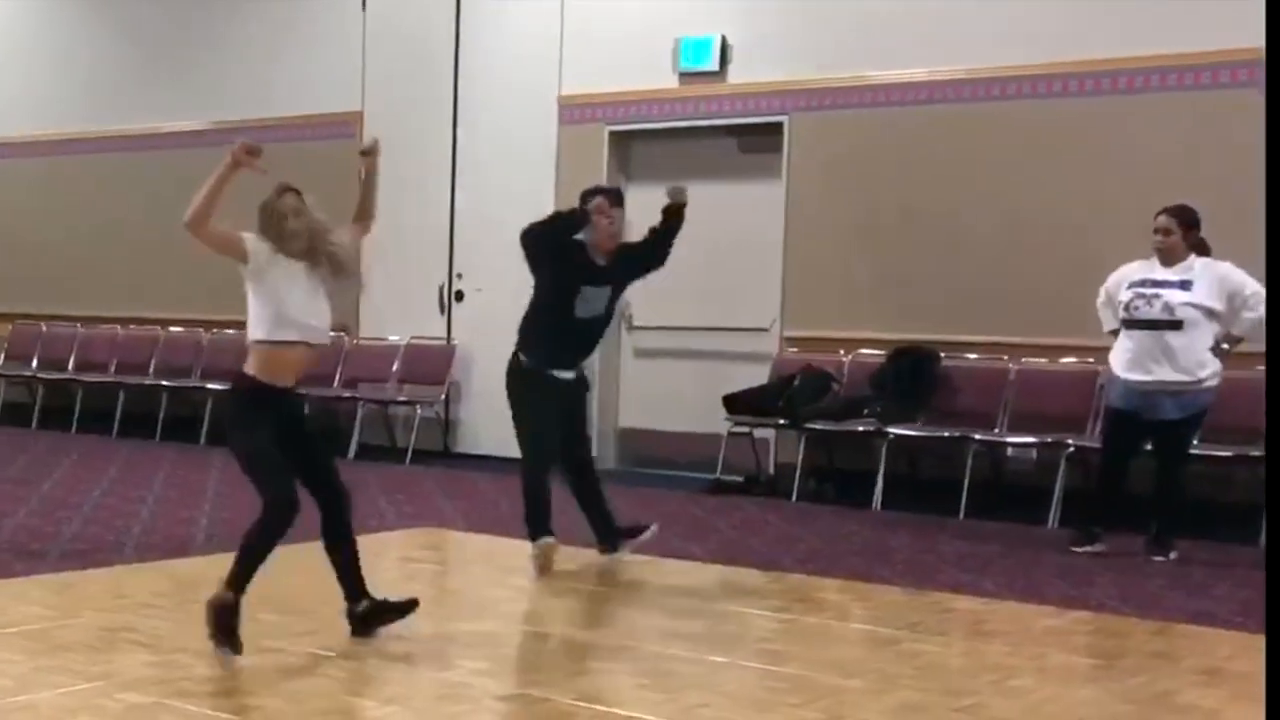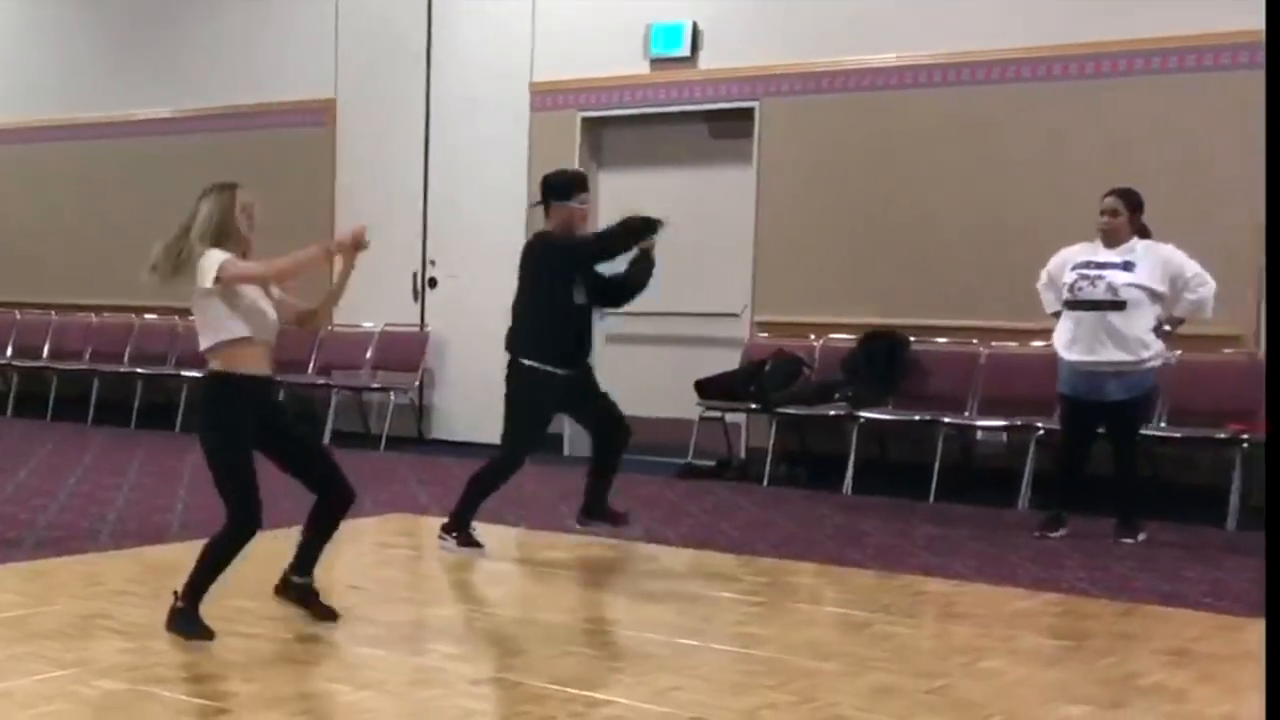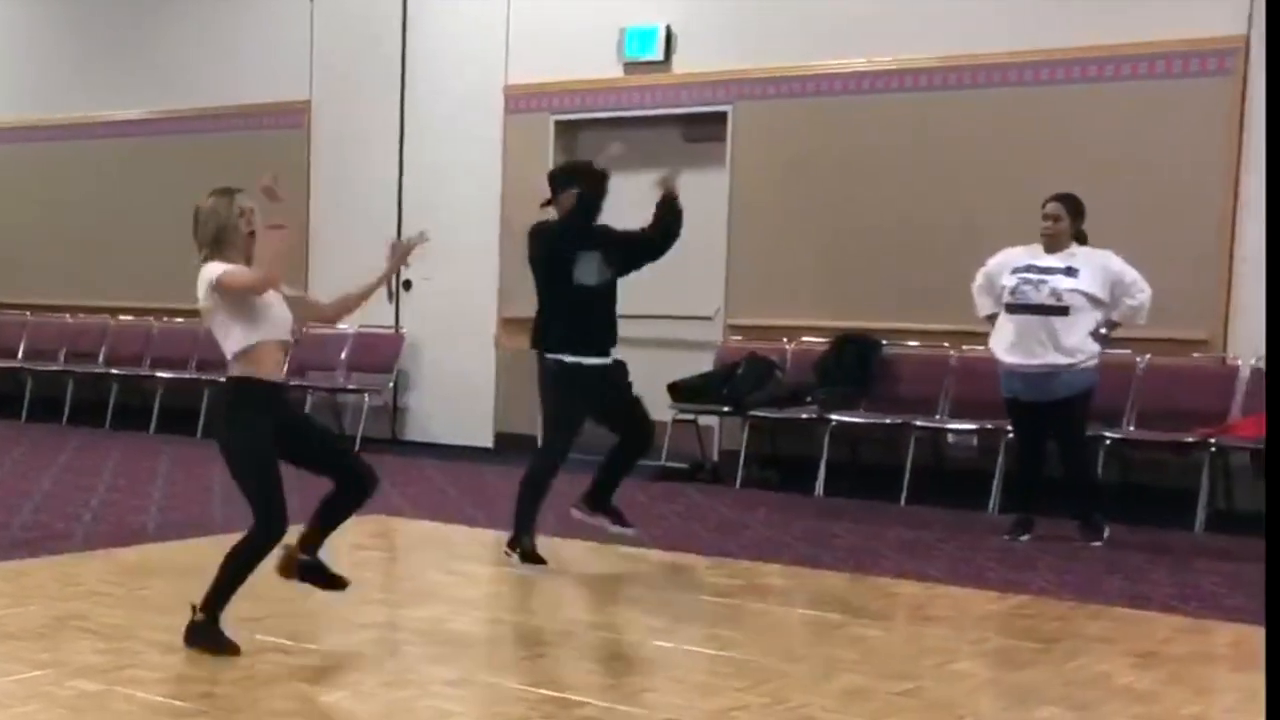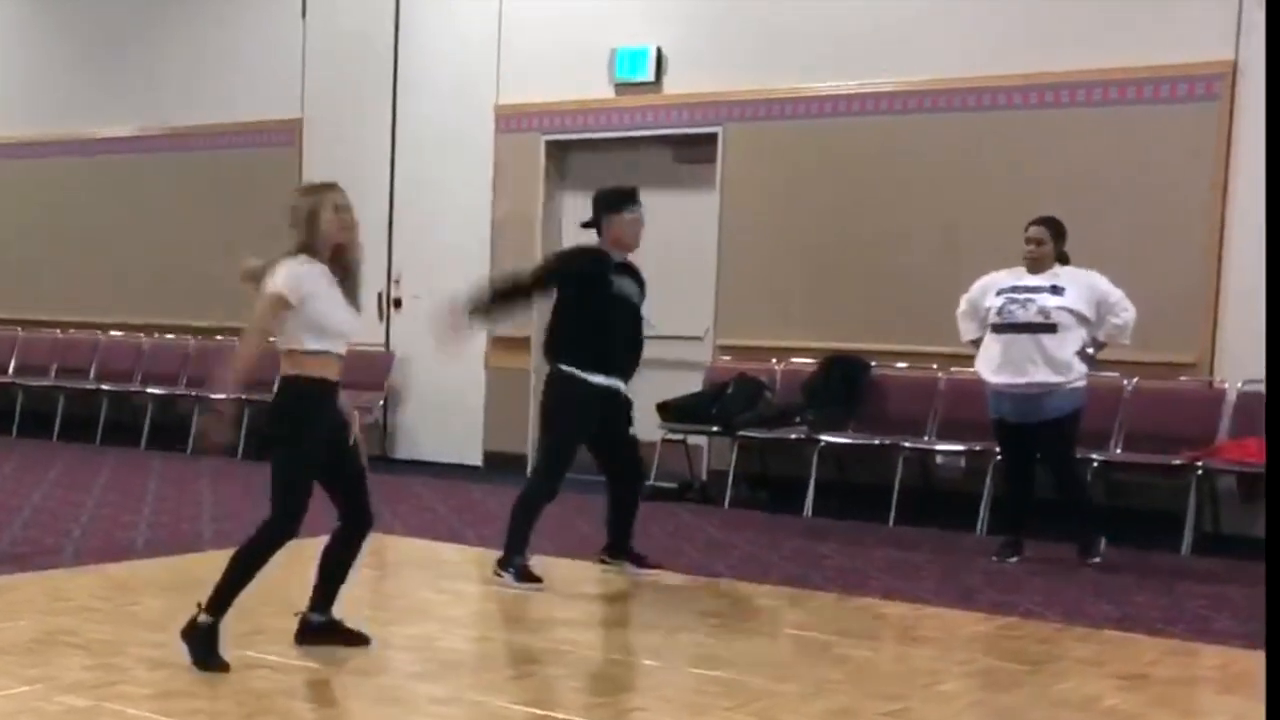
dt=0.5s
person 1, frame 1
left shoulder: (321, 262)
right shoulder: (260, 256)
left elbow: (361, 224)
right elbow: (195, 224)
left wrist: (370, 173)
right wrist: (231, 165)
left hip: (288, 406)
right hip: (252, 404)
left knee: (335, 501)
right knee: (282, 503)
left ankle: (361, 607)
right ankle: (226, 599)
person 1, frame 2
left shoulder: (257, 280)
right shoulder: (212, 262)
left elbow: (308, 319)
right elbow: (275, 271)
left wrist: (345, 268)
right wrist: (333, 246)
left hip: (264, 399)
right hip: (227, 399)
left knee: (337, 491)
right knee: (245, 517)
left ankle: (299, 579)
right ankle: (184, 606)
person 1, frame 3
left shoulder: (271, 285)
right shoulder: (215, 275)
left elbow: (331, 314)
right elbow: (258, 281)
left wrist: (389, 271)
right wrist: (265, 220)
left hip: (277, 404)
right hip: (245, 406)
left knee: (359, 479)
right knee: (270, 522)
left ankle: (302, 555)
right ankle: (203, 621)
person 1, frame 4
left shoulder: (334, 279)
right shoulder: (296, 272)
right elbow: (253, 338)
left wrist: (347, 413)
right wrist: (224, 400)
left hip: (325, 408)
right hip: (301, 405)
left knee: (357, 517)
right knee: (284, 521)
left ankle: (317, 618)
right ankle: (205, 624)
person 2, frame 1
left shoulder: (620, 261)
right shoulder: (564, 254)
left elbow: (654, 251)
right elbow: (533, 238)
left wrist: (674, 211)
right wrist: (583, 217)
left hip: (567, 376)
right hip: (531, 374)
left knee: (578, 457)
right knee: (540, 450)
left ankle: (609, 534)
right ankle: (541, 534)
person 2, frame 2
left shoulder: (574, 251)
right shoulder: (545, 250)
left elbow: (609, 294)
right elbow: (604, 246)
left wrist: (644, 255)
right wrist: (646, 226)
left hip: (572, 370)
right hip: (534, 373)
left knee: (614, 431)
right knee: (512, 455)
left ankle: (594, 509)
right ankle: (456, 526)
person 2, frame 3
left shoulder: (604, 240)
right shoulder: (547, 236)
left elbow: (652, 244)
right elbow: (578, 217)
left wrist: (669, 201)
right wrist: (598, 174)
left hip: (601, 363)
right hip: (563, 365)
left knee: (639, 432)
right knee: (554, 450)
left ankle: (595, 501)
right ankle: (520, 538)
person 2, frame 4
left shoulder: (631, 278)
right shoulder: (582, 262)
right elbow: (528, 284)
right wrist: (480, 307)
left hip: (610, 394)
right hip: (573, 387)
left knee: (628, 470)
right knee: (549, 475)
left ankle: (617, 547)
right ankle: (511, 558)
person 3, frame 1
left shoulder: (1217, 275)
right shoulder: (1131, 273)
left elbow: (1257, 305)
right elbow: (1105, 301)
left wrist: (1223, 345)
left hip: (1183, 391)
right hip: (1127, 386)
left knee: (1170, 467)
right knee: (1112, 460)
left ankle: (1162, 538)
right ankle: (1092, 528)
person 3, frame 2
left shoulder: (1159, 256)
right shoulder: (1074, 255)
left elbow: (1200, 287)
right elbow: (1048, 283)
left wrist: (1165, 327)
right wrist: (1063, 322)
left hip: (1130, 371)
right hip: (1076, 369)
left knee: (1125, 448)
right knee: (1072, 445)
left ankle: (1129, 520)
right ankle: (1056, 513)
person 3, frame 3
left shoulder: (1099, 263)
right shoulder: (1012, 259)
left elbow: (1138, 293)
right elbow: (983, 285)
left wrist: (1103, 331)
right wrist: (997, 324)
left hip: (1070, 373)
right hip: (1018, 371)
left knee: (1073, 447)
right knee: (1027, 447)
left ankle: (1092, 520)
right ankle: (1024, 516)
person 3, frame 4
left shoulder: (1083, 282)
right shoulder: (996, 282)
left elbow: (1122, 312)
right elbow: (967, 310)
left wrist: (1090, 350)
right wrist: (984, 349)
left hip: (1058, 393)
right hip: (1006, 393)
left knee: (1062, 466)
right knee: (1015, 469)
left ankle: (1090, 537)
right ankle: (1014, 538)
